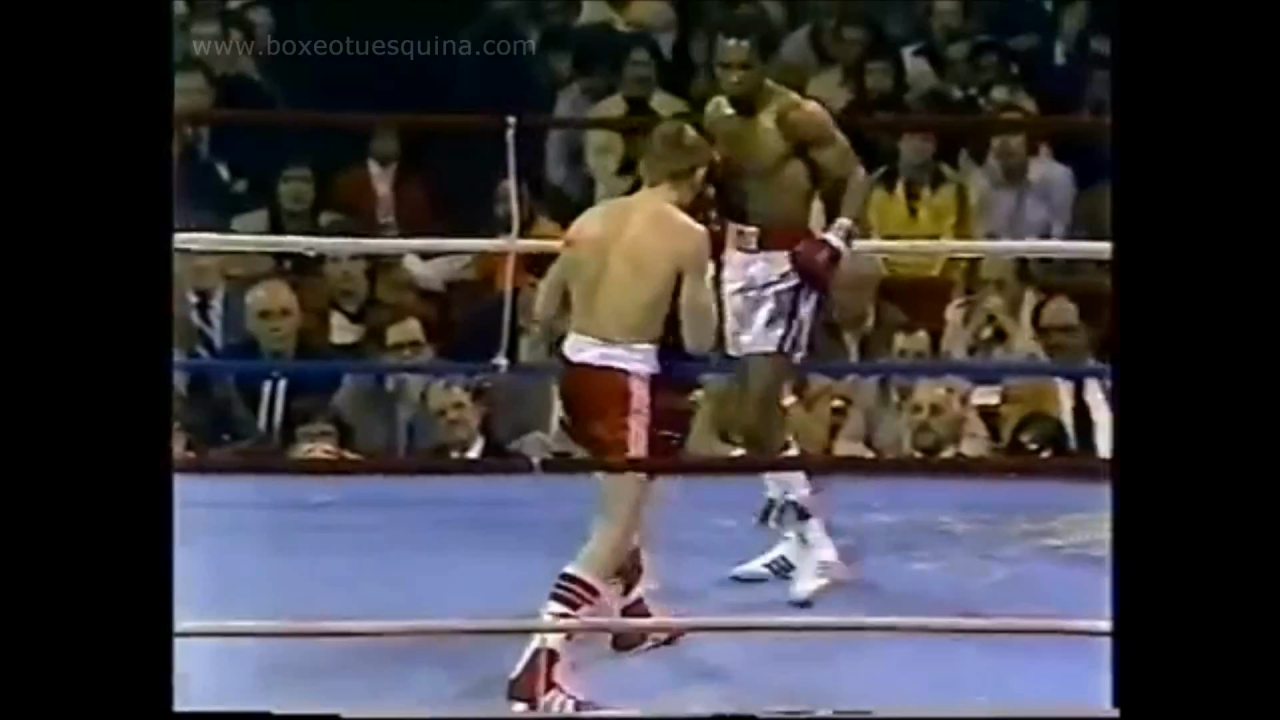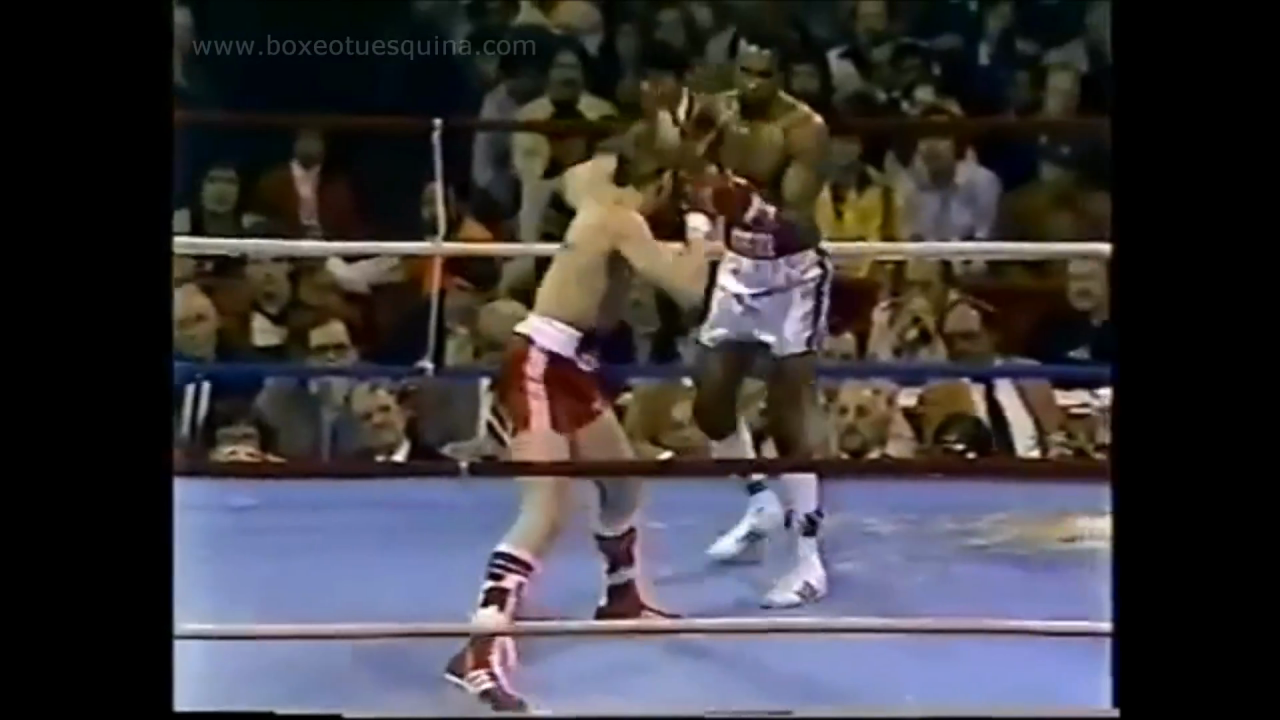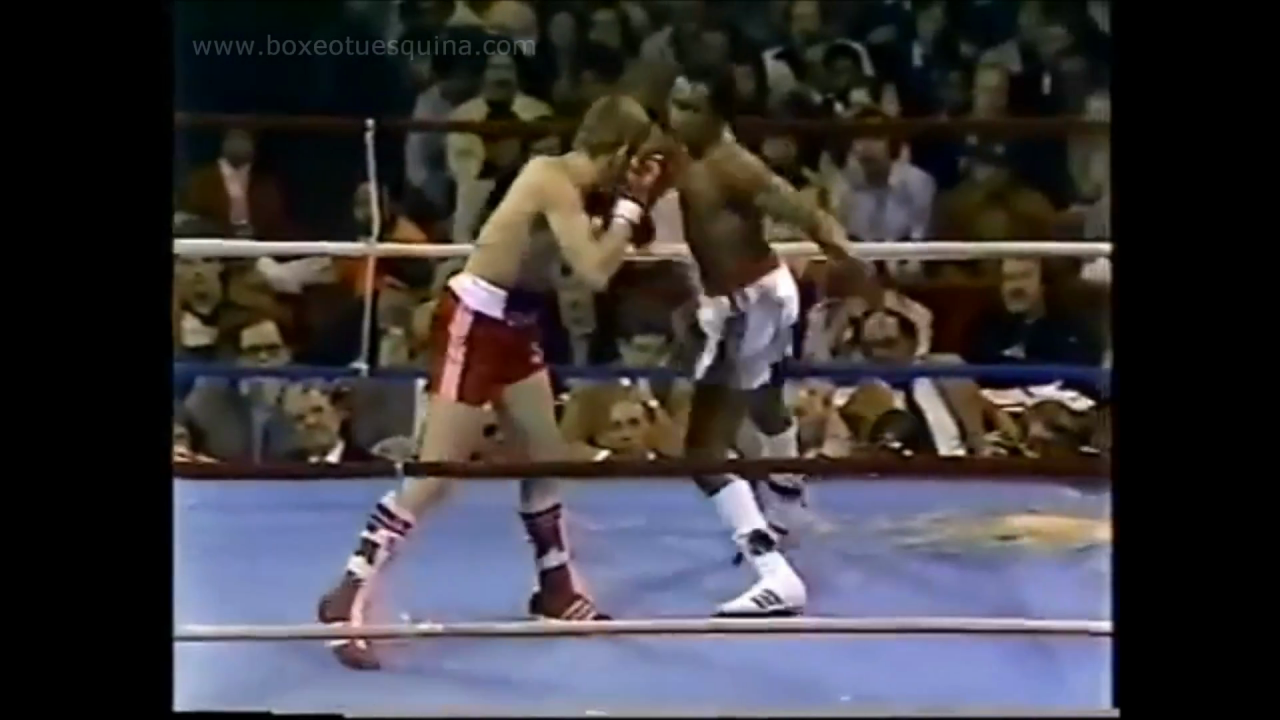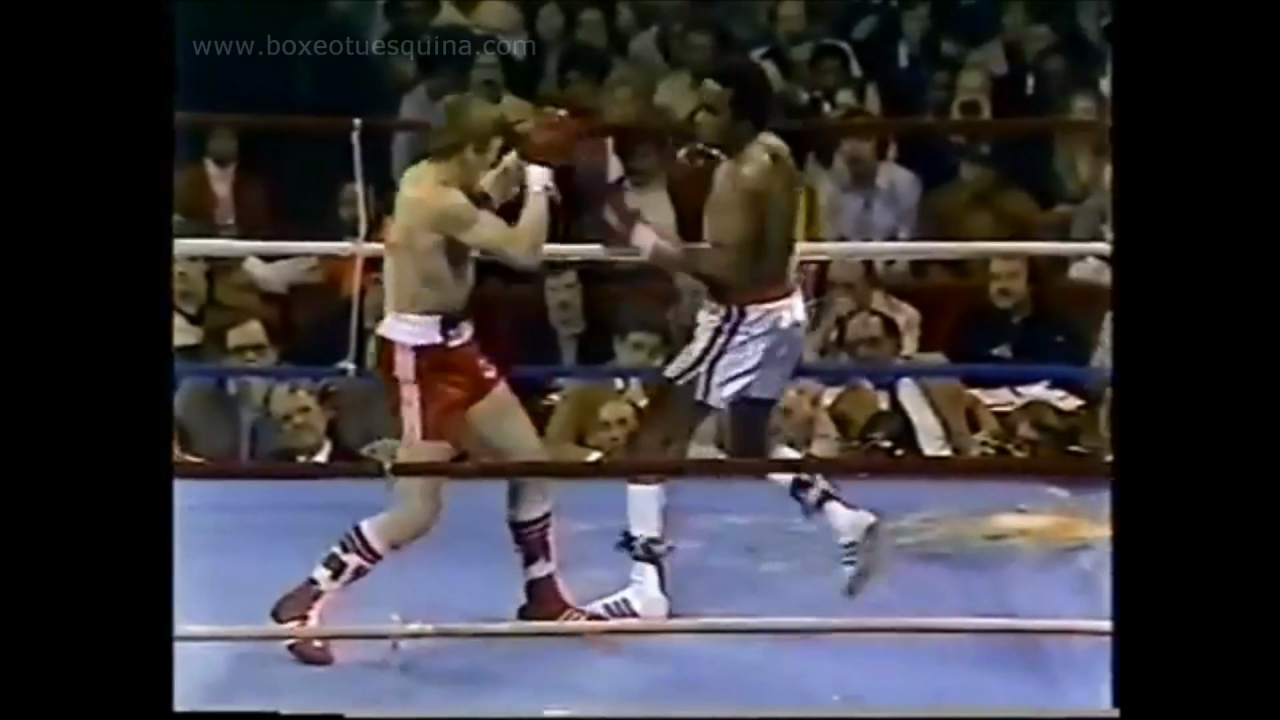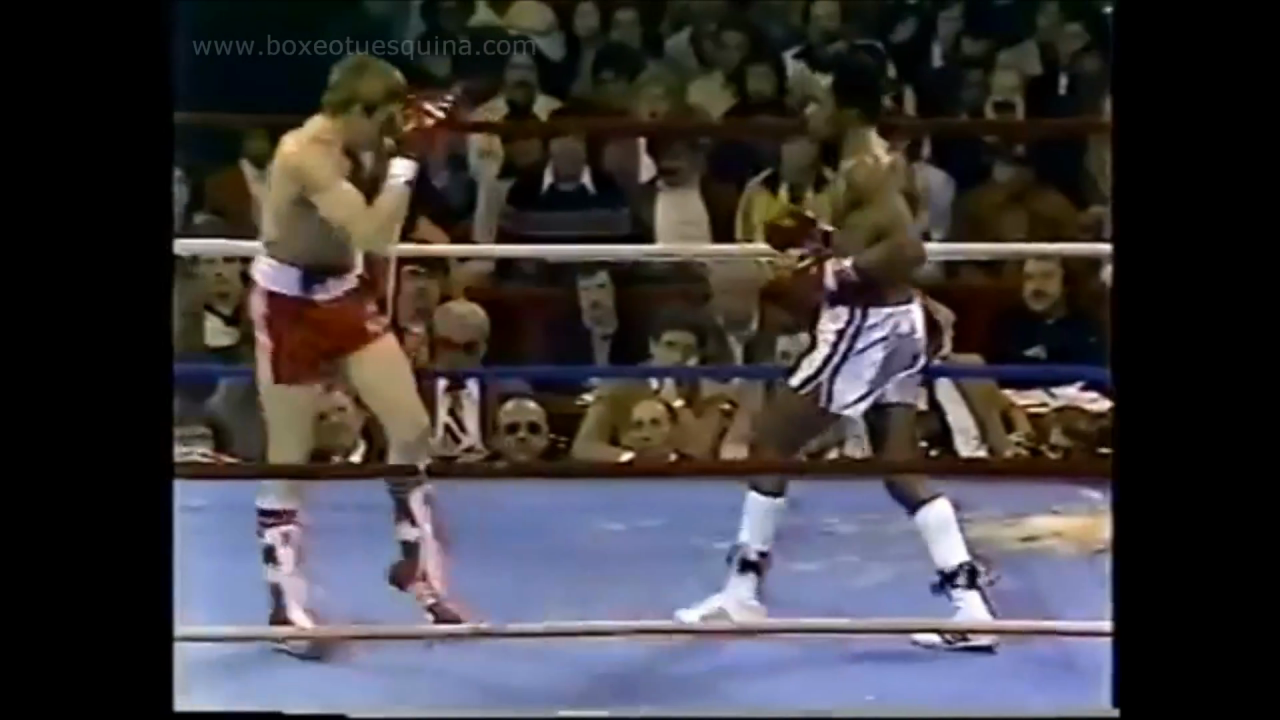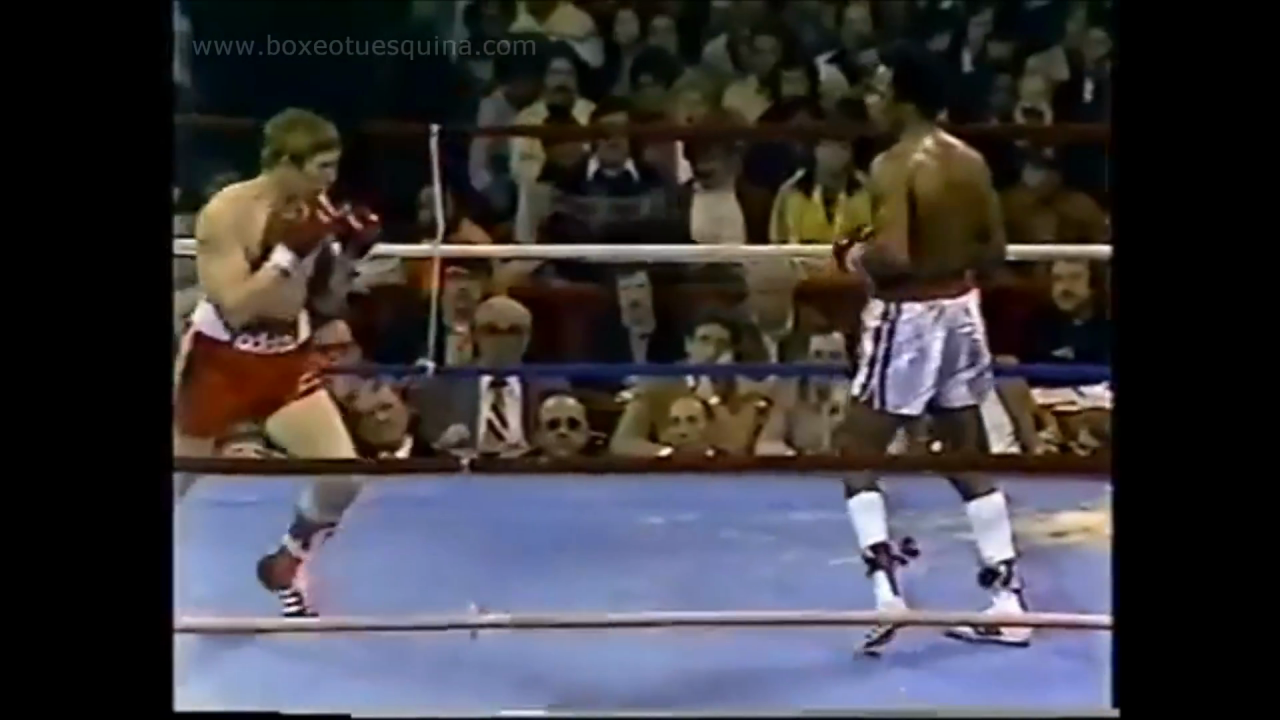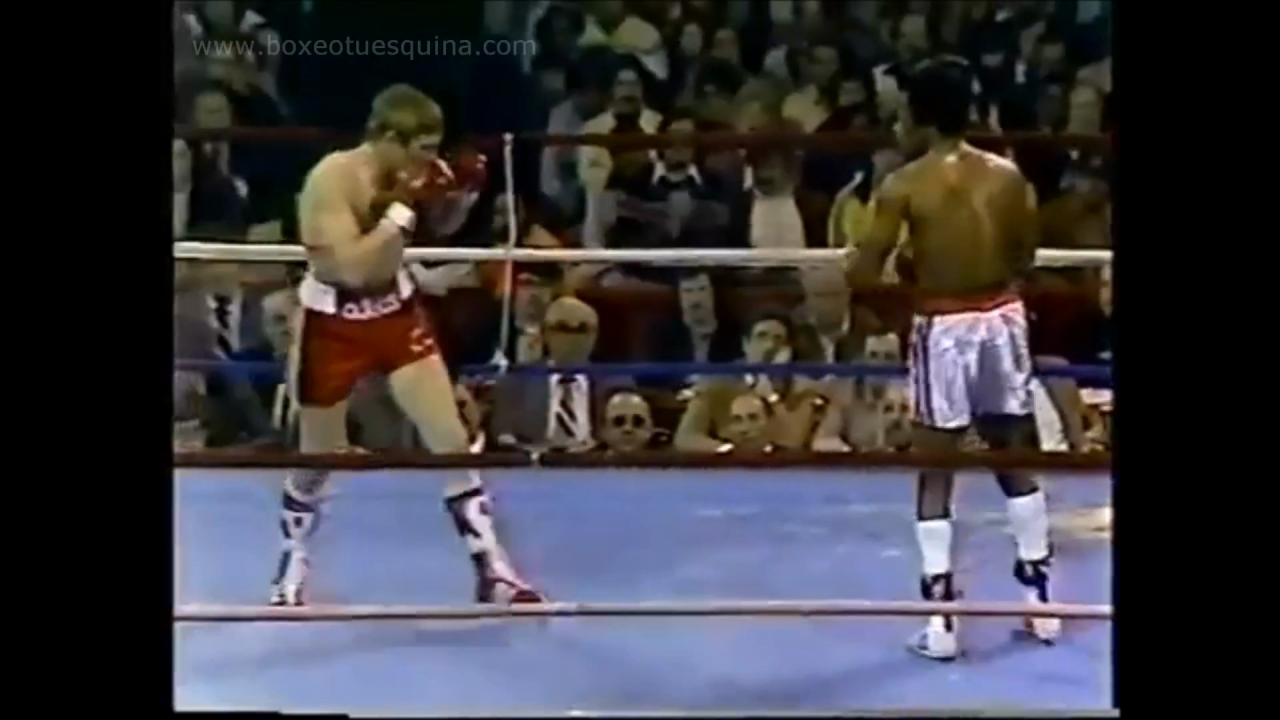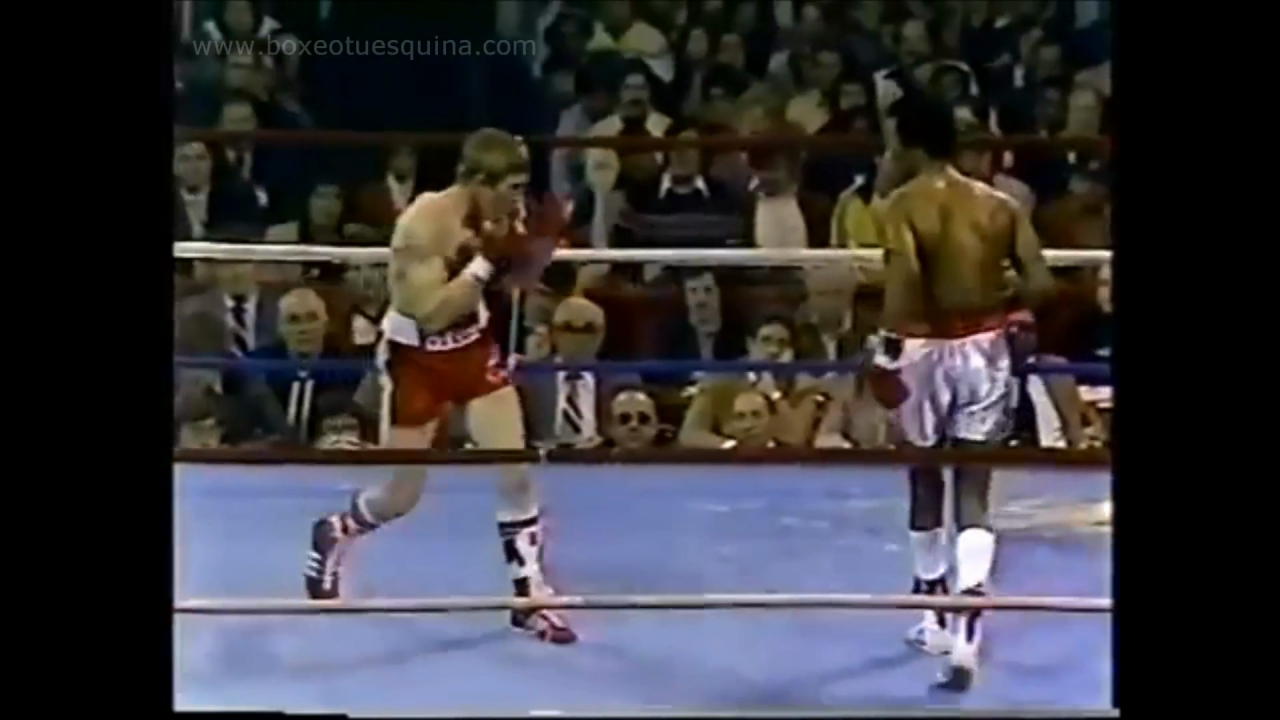
dt=0.3s
person 1, frame 1
left shoulder: (799, 117)
right shoulder: (714, 114)
left elbow: (851, 178)
left wrist: (834, 240)
left hip: (789, 266)
right hip: (742, 262)
left knee: (762, 406)
right knee: (756, 406)
left ankle: (819, 545)
right ankle: (803, 540)
person 1, frame 2
left shoulder: (804, 128)
right shoulder: (717, 111)
left elbow: (800, 220)
left wrist: (754, 209)
left hip: (793, 272)
right hip: (738, 270)
left knee: (786, 415)
right knee: (711, 400)
left ankle: (809, 561)
right ankle: (761, 502)
person 1, frame 3
left shoulder: (730, 166)
right shoulder: (679, 152)
left elbow: (801, 209)
left hip: (745, 305)
right hip: (732, 298)
left knee: (703, 450)
right knee: (765, 410)
right ankle: (773, 520)
person 1, frame 4
left shoulder: (738, 178)
right shoulder: (772, 150)
left elbow: (720, 267)
left wrist: (645, 239)
left hip: (745, 320)
right hip: (781, 310)
left knee: (650, 442)
right knee: (751, 445)
left ankle: (647, 589)
right ankle: (841, 516)
person 1, frame 5
left shoulder: (863, 168)
right shoulder: (875, 160)
left elbow: (908, 251)
left wrist: (835, 272)
right wrist: (822, 236)
left hip: (862, 322)
right hip: (899, 318)
left knee: (768, 448)
right knee: (906, 470)
left ankle: (742, 593)
right ankle: (970, 604)
person 1, frame 6
left shoulder: (893, 166)
right shoulder: (969, 161)
left elbow: (893, 255)
right elbow: (992, 251)
left wrist: (854, 256)
left hip: (907, 319)
right hip: (960, 311)
left knee: (860, 456)
right knee: (968, 462)
left ankle: (886, 586)
right ankle: (1007, 601)
person 1, frame 7
left shoulder: (903, 188)
right shoulder: (1008, 175)
left elbow: (864, 274)
right elbow: (1023, 258)
left wrist: (861, 266)
left hip: (944, 330)
right hip: (1004, 320)
left knee: (935, 475)
right knee: (1017, 465)
left ankle: (940, 621)
right ankle: (1039, 598)
person 1, frame 8
left shoulder: (900, 205)
right shoulder: (999, 205)
left elbow: (904, 275)
right elbow: (1040, 285)
left wrist: (884, 354)
left hip: (926, 350)
right hip: (984, 348)
left knee: (924, 484)
right knee: (973, 494)
left ankle: (937, 616)
right ankle: (967, 628)
person 2, frame 1
left shoulder: (590, 220)
right shoulder: (688, 238)
left elbow: (543, 306)
right elbow: (698, 340)
right wrist: (707, 268)
left hip: (577, 369)
right hip: (622, 381)
left knee: (627, 503)
right knee: (613, 535)
left ankle: (632, 614)
right ankle: (540, 670)
person 2, frame 2
left shoulder: (600, 196)
right shoulder: (625, 222)
right elbow: (689, 290)
right wrist: (700, 221)
left hip: (570, 362)
right hip: (543, 365)
left knee: (624, 479)
right knee: (545, 513)
left ankle: (622, 599)
right ankle: (480, 652)
person 2, frame 3
left shoulder: (557, 166)
right shoulder: (559, 187)
right elbow: (592, 273)
right wrist: (630, 206)
left hip: (511, 323)
right hip: (474, 323)
left knee: (548, 457)
right knee: (436, 473)
left ankle: (556, 589)
right ankle: (347, 599)
person 2, frame 4
left shoulder: (429, 176)
right shoulder: (437, 203)
left elbow: (486, 192)
right elbow: (525, 254)
left wrist: (516, 167)
right wrist: (539, 178)
left hip: (453, 343)
right hip: (419, 355)
left knee: (530, 463)
right knee: (416, 513)
left ankle: (545, 599)
right ankle: (304, 602)
person 2, frame 5
left shoulder: (351, 140)
right shoulder: (303, 156)
right elbow: (372, 234)
left wrist: (411, 145)
right wrist: (404, 160)
left hip: (348, 295)
right hip: (291, 304)
left knee: (413, 430)
right knee: (291, 459)
left ankle: (419, 568)
right ankle: (286, 600)
person 2, frame 6
left shoulder: (310, 211)
right shoulder: (226, 213)
left elbow: (326, 300)
right elbow: (235, 307)
left wrist: (349, 253)
right wrist: (287, 251)
left hip: (288, 354)
right hip: (220, 354)
left knee: (343, 477)
left ankle: (289, 561)
person 2, frame 7
left shoulder: (407, 172)
right shoulder: (331, 180)
left elbow: (438, 225)
right elbow: (353, 268)
left wrist: (461, 189)
right wrist: (406, 209)
left hip: (397, 315)
right hip: (334, 322)
left knee: (452, 444)
right knee: (317, 458)
left ankle: (492, 572)
right ankle: (294, 562)
person 2, frame 8
left shoulder: (491, 213)
right shoulder: (423, 223)
left elbow: (526, 276)
right elbow: (431, 314)
left wrist: (537, 239)
right wrist: (487, 261)
left hip: (474, 345)
right hip: (415, 353)
left knee: (516, 475)
right knee: (402, 496)
left ankle: (532, 597)
right ankle: (335, 534)
